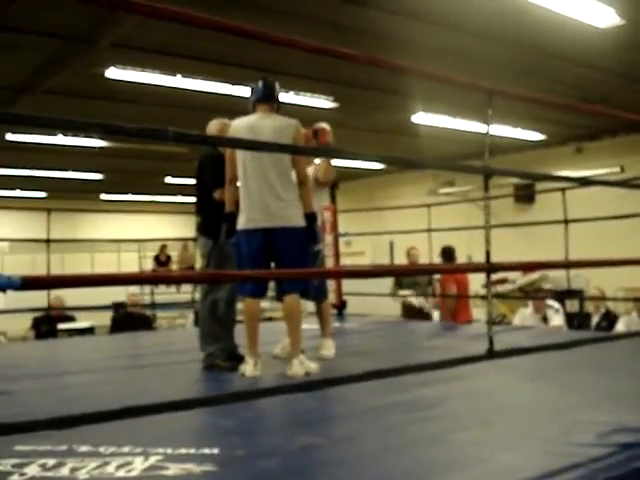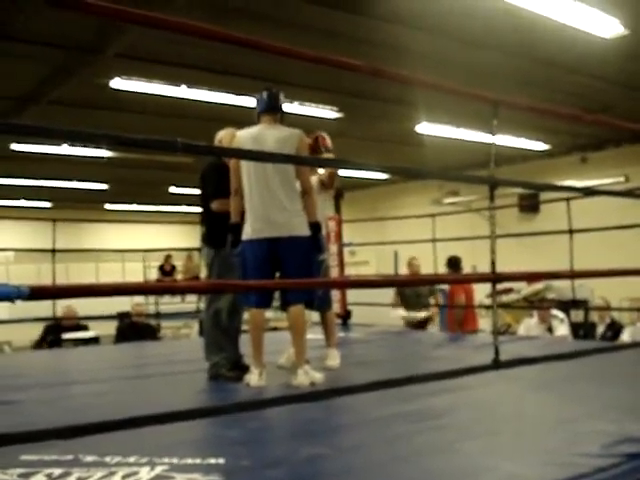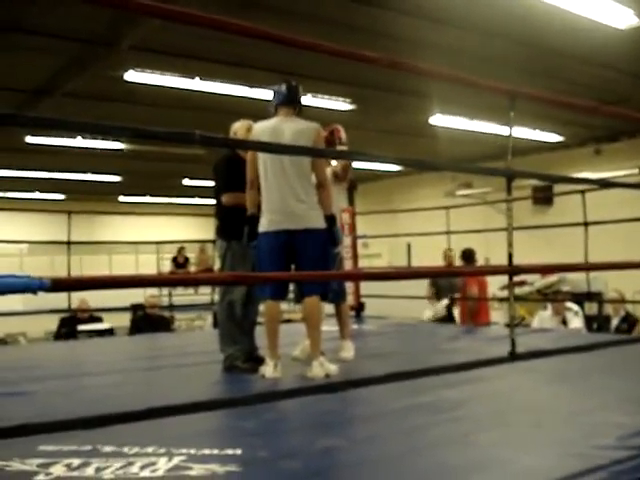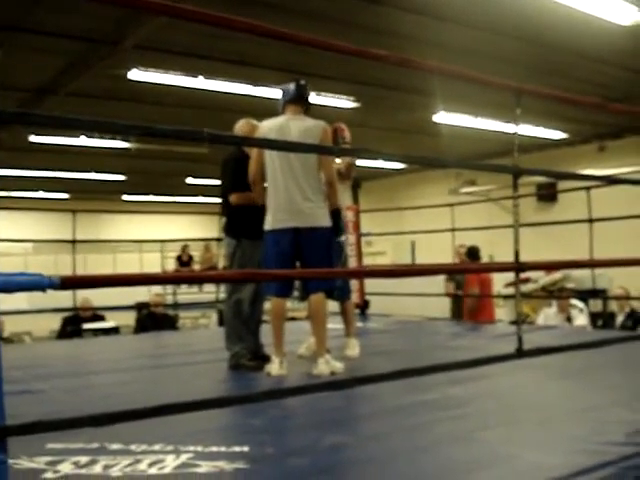
dt=0.4s
person 1, frame 1
left shoulder: (235, 128)
right shoulder: (292, 127)
left elbow: (230, 180)
right elbow: (302, 178)
left wrist: (229, 216)
right wrist: (311, 217)
left hip: (250, 220)
right hip: (288, 219)
left knee: (251, 291)
right knee: (291, 289)
left ankle: (252, 359)
right ankle: (296, 358)
person 1, frame 2
left shoulder: (240, 139)
right shoulder: (296, 137)
left elbow: (236, 190)
right elbow: (306, 188)
left wrist: (234, 227)
right wrist: (315, 227)
left hip: (255, 231)
right hip: (293, 229)
left knee: (257, 301)
right knee: (295, 299)
left ankle: (257, 369)
right ankle: (301, 368)
person 1, frame 3
left shoulder: (257, 131)
right shoulder: (313, 131)
left elbow: (252, 183)
right elbow: (322, 182)
left wrist: (252, 219)
right wrist: (330, 220)
left hip: (271, 223)
right hip: (309, 221)
left knee: (272, 294)
right knee: (311, 291)
left ankle: (272, 361)
right ankle: (316, 360)
person 1, frame 4
left shoulder: (264, 128)
right shoulder: (320, 129)
left elbow: (254, 177)
right elbow: (330, 178)
right wrist: (335, 211)
left hip: (277, 220)
right hip: (314, 218)
left knee: (278, 290)
right knee: (316, 288)
left ankle: (278, 358)
right ankle: (322, 357)
person 2, frame 1
left shoulder: (220, 159)
right shoulder: (213, 157)
right elbow: (219, 193)
left hip: (225, 232)
right hip: (215, 233)
left knee: (227, 293)
right knee: (215, 293)
left ankle: (226, 348)
right ankle: (212, 353)
person 2, frame 2
left shoulder: (233, 172)
right shoulder: (214, 168)
right elbow: (218, 203)
right hip: (220, 244)
left knee: (234, 304)
right knee: (219, 304)
left ankle: (232, 358)
right ankle: (218, 363)
person 2, frame 3
left shoulder: (250, 165)
right shoulder: (228, 161)
right elbow: (228, 197)
right hip: (234, 237)
left knee: (250, 297)
right knee: (233, 296)
left ankle: (247, 350)
right ankle: (233, 355)
person 2, frame 4
left shoulder: (248, 161)
right shoulder: (235, 159)
right elbow: (236, 197)
left hip: (254, 234)
right hip: (241, 235)
left knee: (255, 294)
right knee: (240, 294)
left ankle: (252, 348)
right ankle: (239, 353)
person 3, frame 1
left shoulder: (317, 170)
left elbow: (327, 177)
left wrist: (325, 149)
left knee: (318, 291)
left ankle: (327, 338)
right ankle: (291, 338)
person 3, frame 2
left shoulder: (323, 181)
left elbow: (332, 171)
left wrist: (326, 150)
left knee: (323, 301)
left ankle: (332, 349)
right ankle: (296, 348)
person 3, frame 3
left shoulder: (336, 173)
left elbow: (346, 163)
left wrist: (341, 143)
left knee: (337, 293)
left ankle: (346, 340)
right ankle: (310, 340)
person 3, frame 4
left shoulder: (340, 171)
left elbow: (349, 162)
left wrist: (344, 142)
left hip: (333, 239)
left knee: (342, 291)
left ankle: (351, 338)
right ankle: (315, 338)
